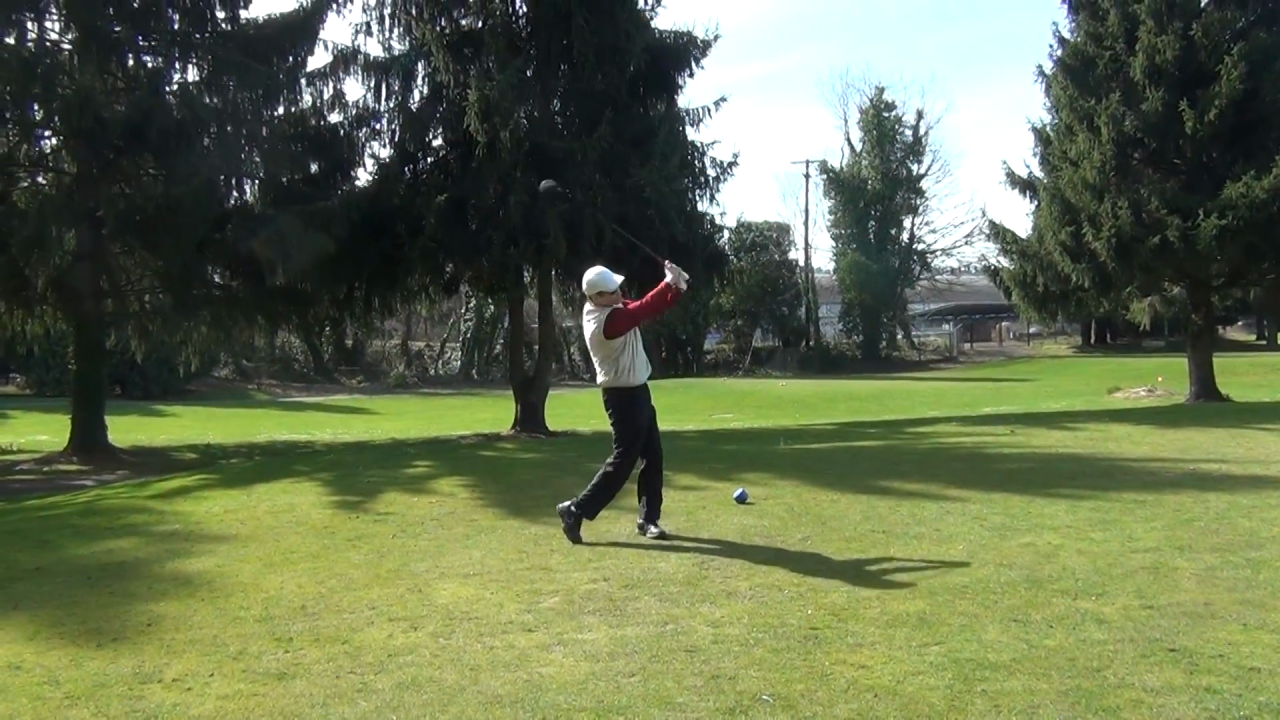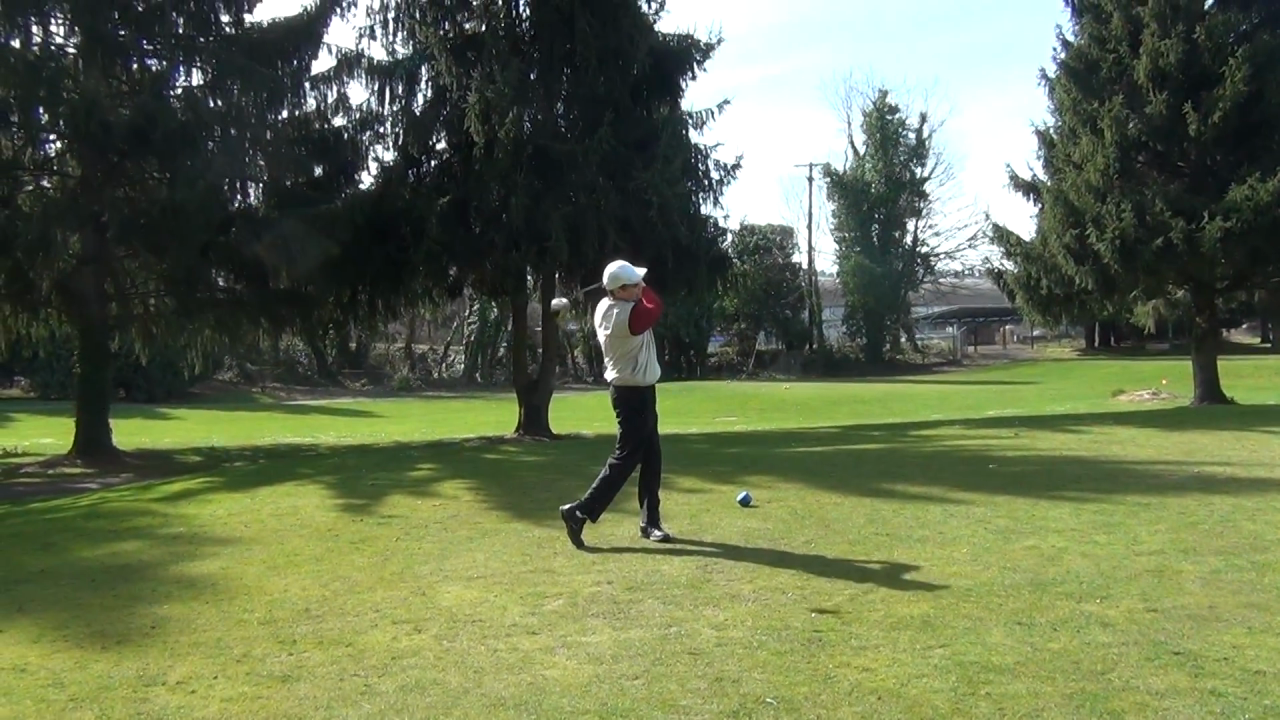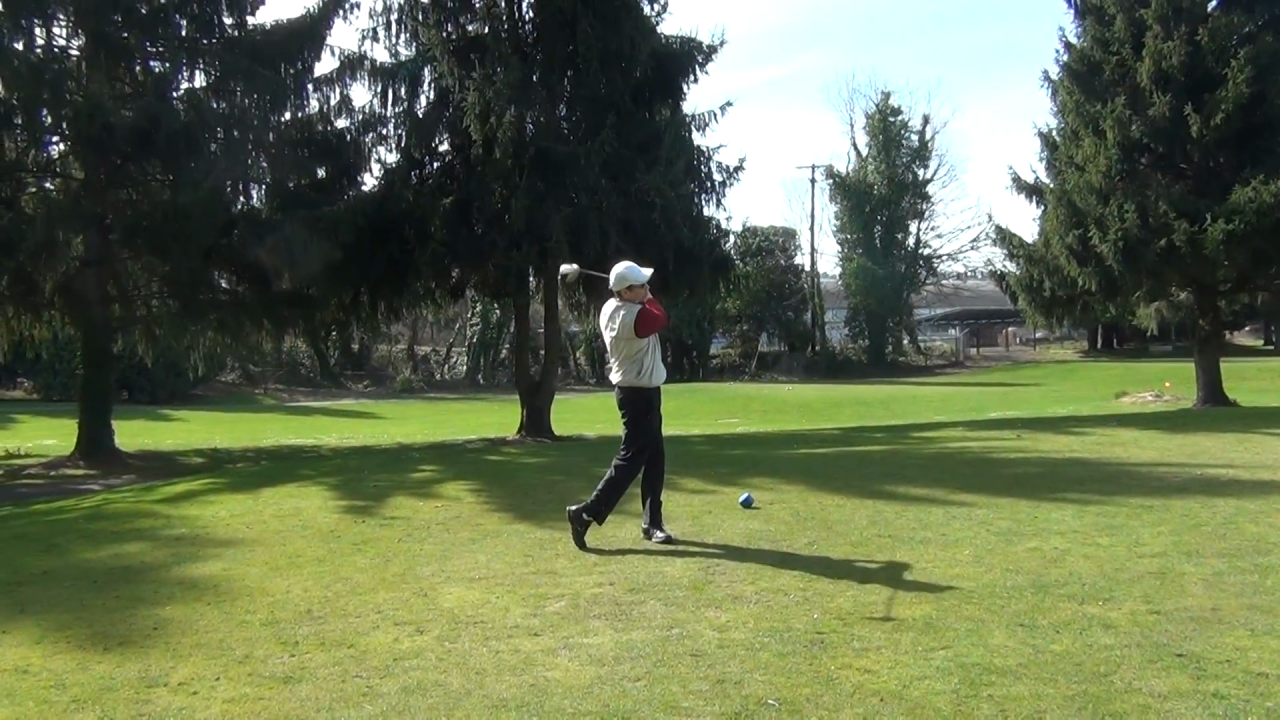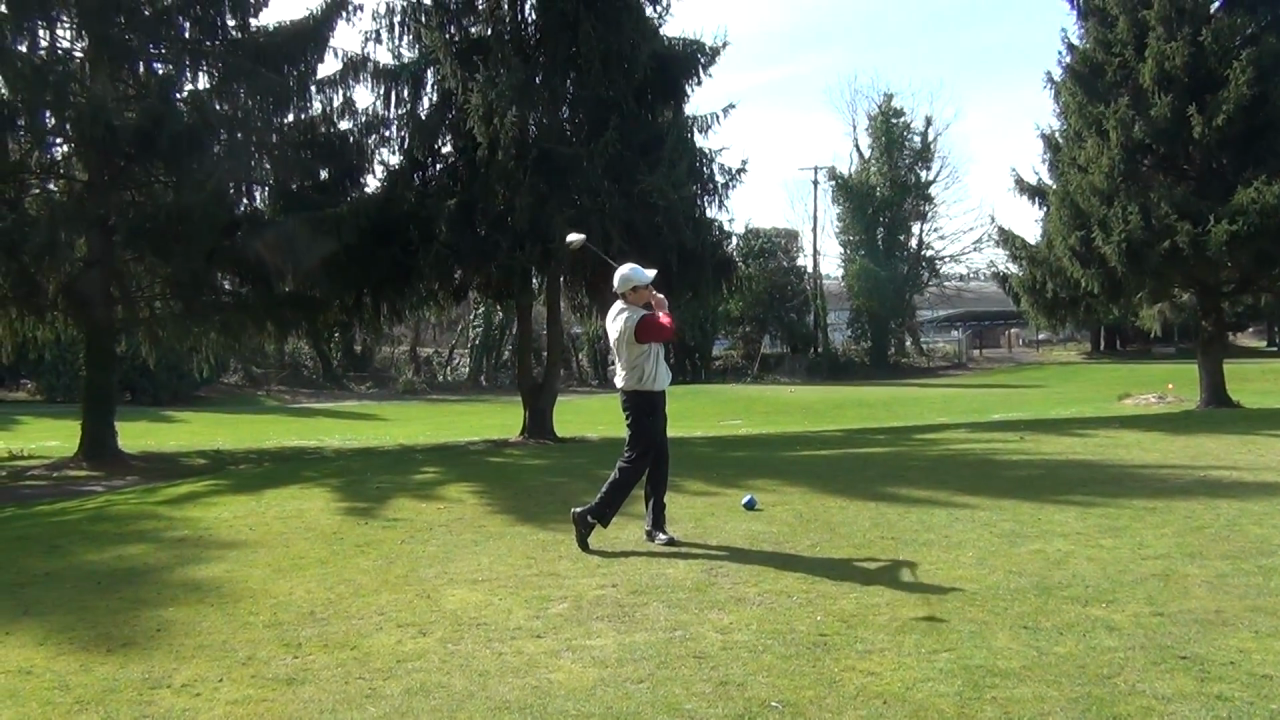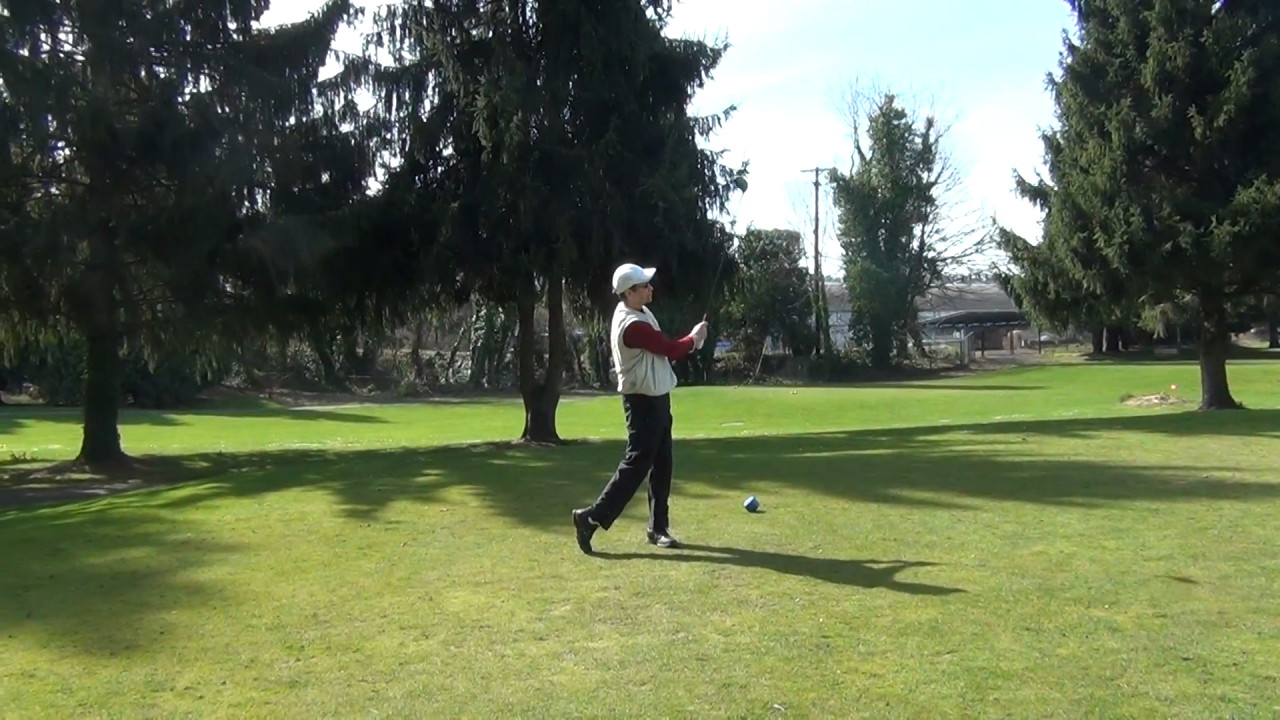
dt=0.4s
person 1, frame 1
left shoulder: (611, 306)
right shoulder: (607, 319)
left elbow: (638, 309)
right elbow: (644, 308)
left wrist: (674, 286)
right wrist: (669, 283)
left hip: (637, 389)
right hip: (623, 395)
left knee: (652, 455)
right knee: (624, 458)
left ankle: (648, 518)
right ankle: (576, 510)
person 1, frame 2
left shoulder: (605, 307)
right shoulder: (630, 315)
left elbow: (645, 305)
right elbow: (655, 307)
left wrist: (637, 285)
right wrist: (642, 288)
left hip: (632, 389)
right hip: (633, 393)
left knee: (651, 457)
right knee: (625, 458)
left ankle: (650, 521)
right ankle: (579, 512)
person 1, frame 3
left shoulder: (610, 308)
right shoulder: (637, 317)
right elbow: (661, 318)
left wrist: (643, 297)
right wrist: (648, 298)
left hip: (634, 390)
right hip: (639, 393)
left knee: (654, 457)
right knee: (630, 459)
left ankle: (652, 522)
right ankle: (586, 513)
person 1, frame 4
left shoulder: (619, 311)
right shoulder: (638, 321)
left elbow: (656, 330)
right elbow: (668, 331)
left wrist: (655, 309)
right wrist: (663, 309)
left hip: (644, 394)
right hip: (643, 397)
left knee: (658, 460)
right knee: (634, 462)
left ankle: (655, 524)
right ankle: (590, 515)
person 1, frame 5
left shoulder: (639, 312)
right shoulder: (633, 325)
left elbow: (662, 346)
right elbow: (669, 349)
left wrist: (689, 340)
right wrist: (694, 338)
left hip: (656, 398)
right hip: (643, 401)
left knee: (662, 464)
right knee: (636, 465)
left ankle: (657, 527)
right ankle: (591, 517)
